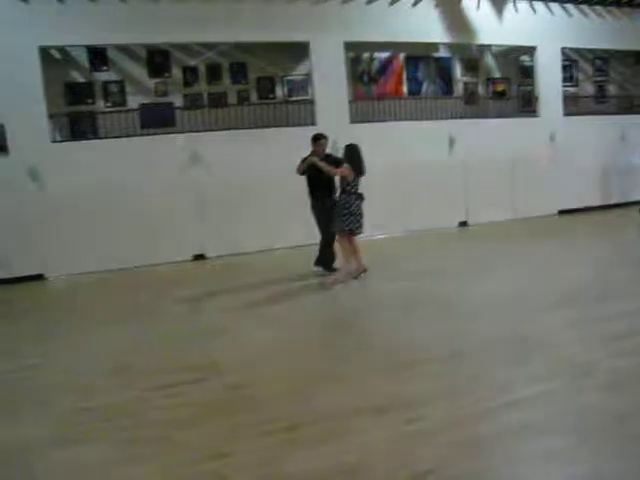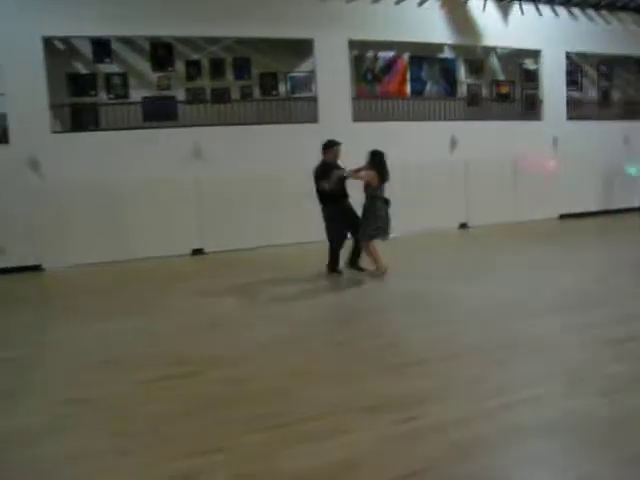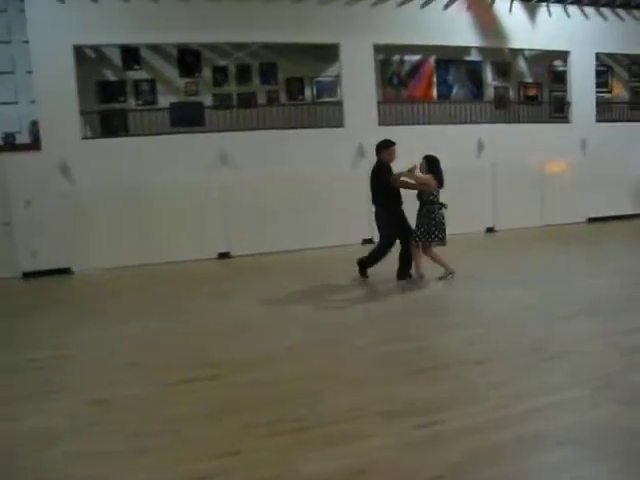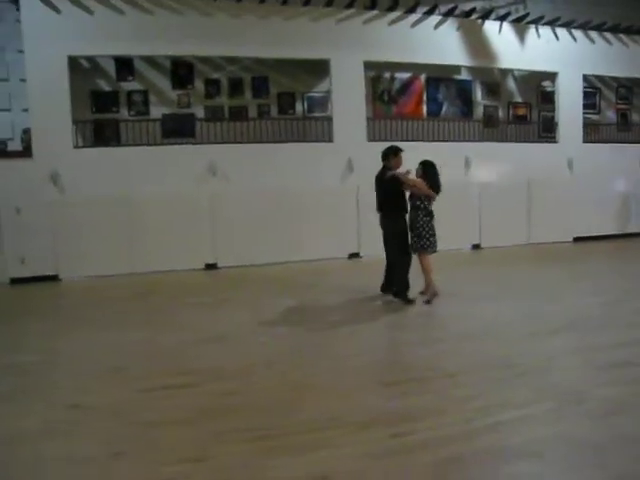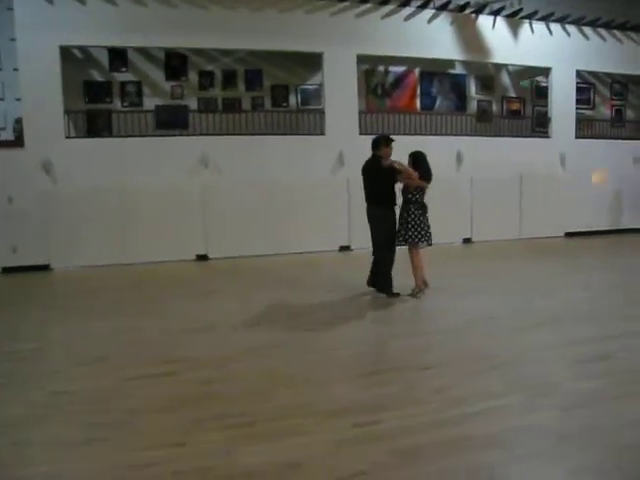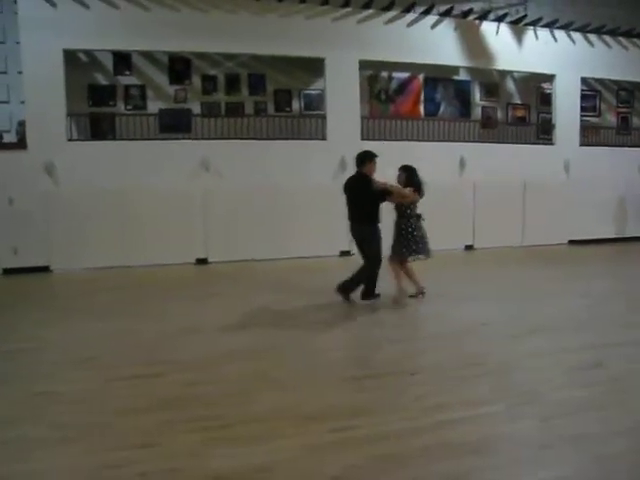
dt=0.5s
person 1, frame 1
left shoulder: (330, 158)
right shoulder: (309, 160)
left elbow: (344, 164)
right elbow: (299, 171)
right wrist: (309, 162)
left hip: (331, 199)
right hip: (318, 201)
left knee: (331, 231)
right knee: (328, 231)
left ankle: (321, 260)
right ankle: (327, 262)
person 1, frame 2
left shoulder: (336, 166)
right shoulder: (321, 169)
left elbow: (346, 175)
right elbow: (324, 186)
right wrist: (333, 181)
left hip: (344, 204)
right hip: (331, 208)
left knee: (359, 230)
right knee: (338, 238)
left ankle: (353, 262)
right ankle: (332, 266)
person 1, frame 3
left shoulder: (384, 168)
right shoulder: (381, 168)
left elbow: (394, 180)
right elbow: (398, 183)
left wrist: (406, 173)
right wrist: (422, 187)
left hip: (395, 210)
right hip: (386, 212)
left knee: (408, 238)
right knee: (387, 243)
left ankle: (404, 272)
right ankle: (364, 264)
person 1, frame 4
left shoulder: (384, 174)
right shoulder: (390, 175)
right elbow: (410, 187)
left hip: (389, 218)
right hip: (394, 219)
left knee: (393, 254)
right knee: (403, 254)
left ankle: (388, 286)
right ankle: (400, 291)
person 1, frame 5
left shoulder: (369, 165)
right shoulder: (382, 165)
right elbow: (405, 177)
right wrist: (412, 176)
left hip: (374, 210)
right hip: (383, 211)
left knee: (379, 247)
right knee: (386, 248)
left ankle: (375, 280)
right ankle: (384, 286)
person 1, frame 6
left shoulder: (351, 181)
right shoulder: (369, 184)
right elbow: (388, 194)
right wrist: (407, 195)
left hip: (356, 226)
right hip: (367, 227)
left knee: (372, 258)
right knee: (373, 261)
left ankle: (369, 291)
right ankle: (347, 287)
person 2, frame 1
left shoulder: (348, 169)
right shoulder: (356, 169)
left elbow: (332, 171)
left wrist: (317, 161)
left hip: (347, 203)
right hip: (353, 203)
left knee: (343, 236)
right knee: (350, 237)
left ankle: (349, 266)
right ankle: (359, 265)
person 2, frame 2
left shoulder: (372, 174)
right shoulder: (378, 174)
left elbow: (355, 176)
left hip: (374, 209)
right hip: (374, 208)
left knee: (367, 241)
right knee: (365, 240)
left ankle: (380, 266)
right ankle: (379, 265)
person 2, frame 3
left shoulder: (430, 178)
right shoulder: (425, 180)
left elbow: (416, 178)
left hip: (432, 215)
right hip: (426, 215)
left knee: (415, 243)
right knee: (426, 248)
person 2, frame 4
left shoulder: (421, 183)
right shoulder: (430, 186)
left elbow: (408, 181)
left hip: (420, 221)
right hip: (424, 220)
left knee: (423, 256)
right knee: (423, 256)
left ankle: (432, 288)
right ankle: (428, 286)
person 2, frame 5
left shoulder: (415, 176)
right shoulder: (423, 178)
left hip: (412, 214)
right hip: (417, 214)
left knee: (414, 251)
right knee: (415, 250)
left ankle: (419, 284)
right ankle: (422, 281)
person 2, frame 6
left shoulder: (412, 192)
right shoulder: (402, 193)
left elbow: (401, 197)
left wrist: (386, 186)
left hip: (410, 229)
right hip: (403, 229)
left knee: (394, 259)
right knee: (401, 262)
left ankle: (400, 289)
right ankle: (420, 288)
